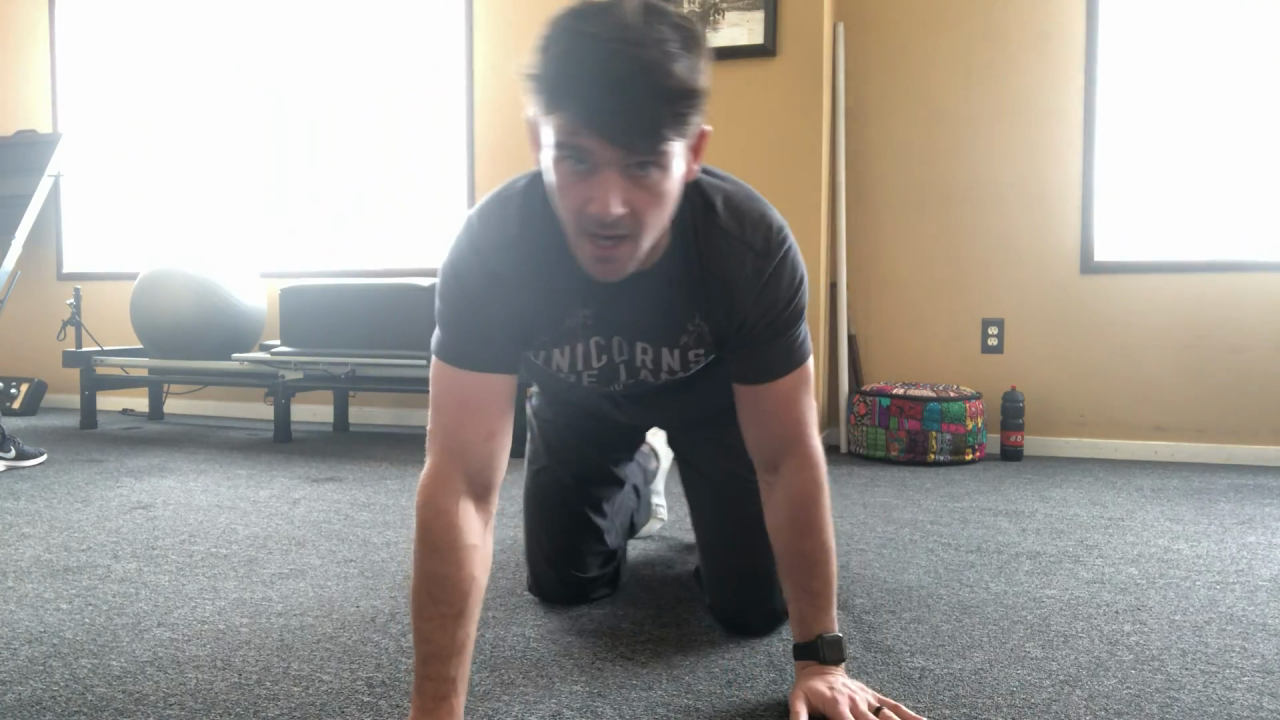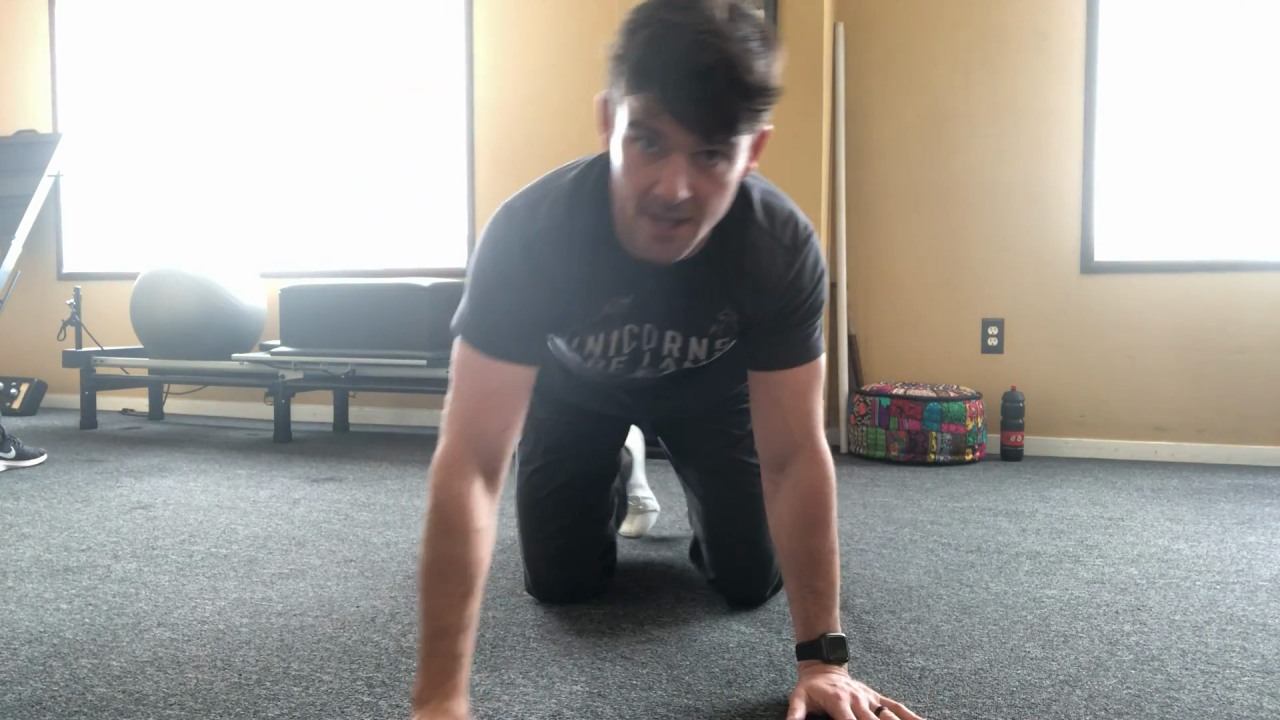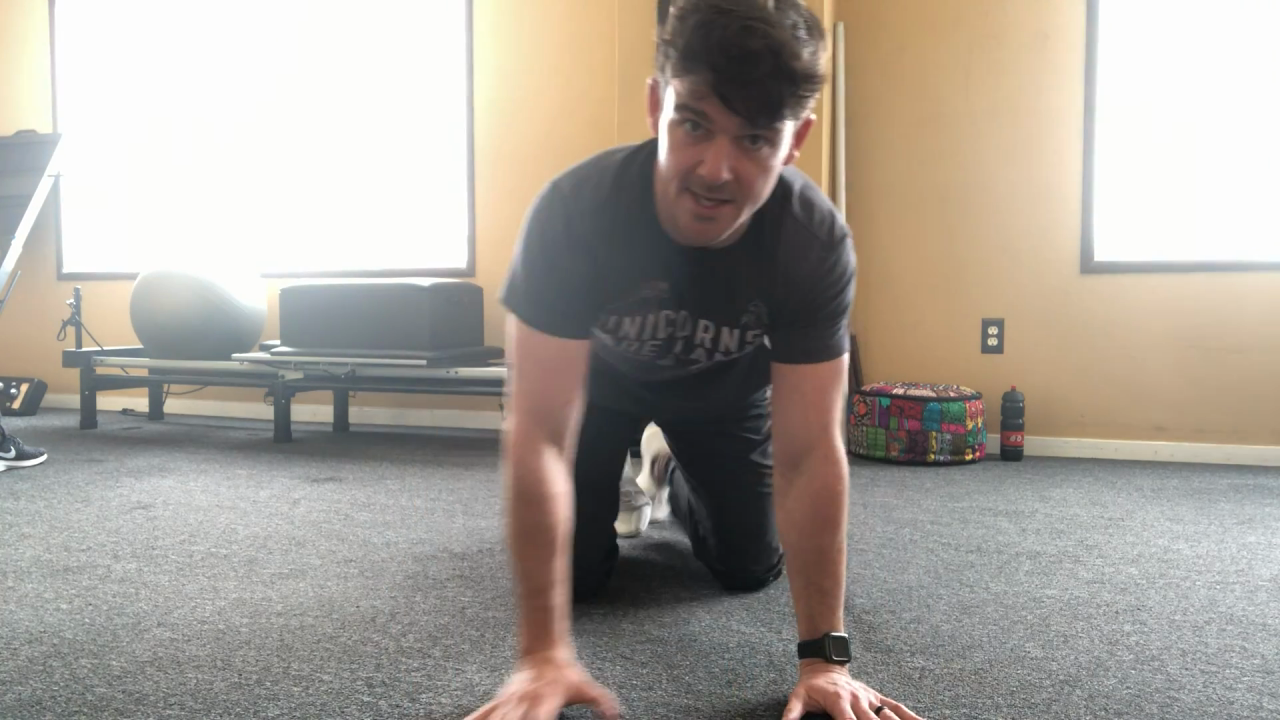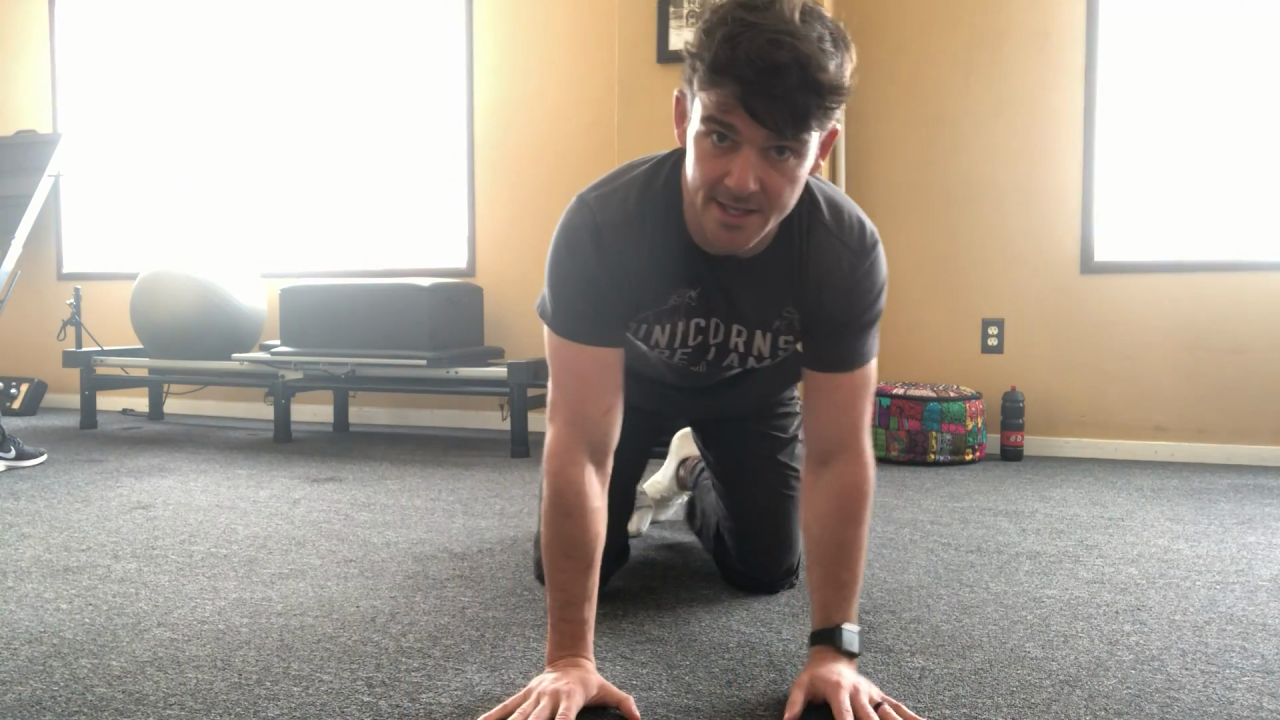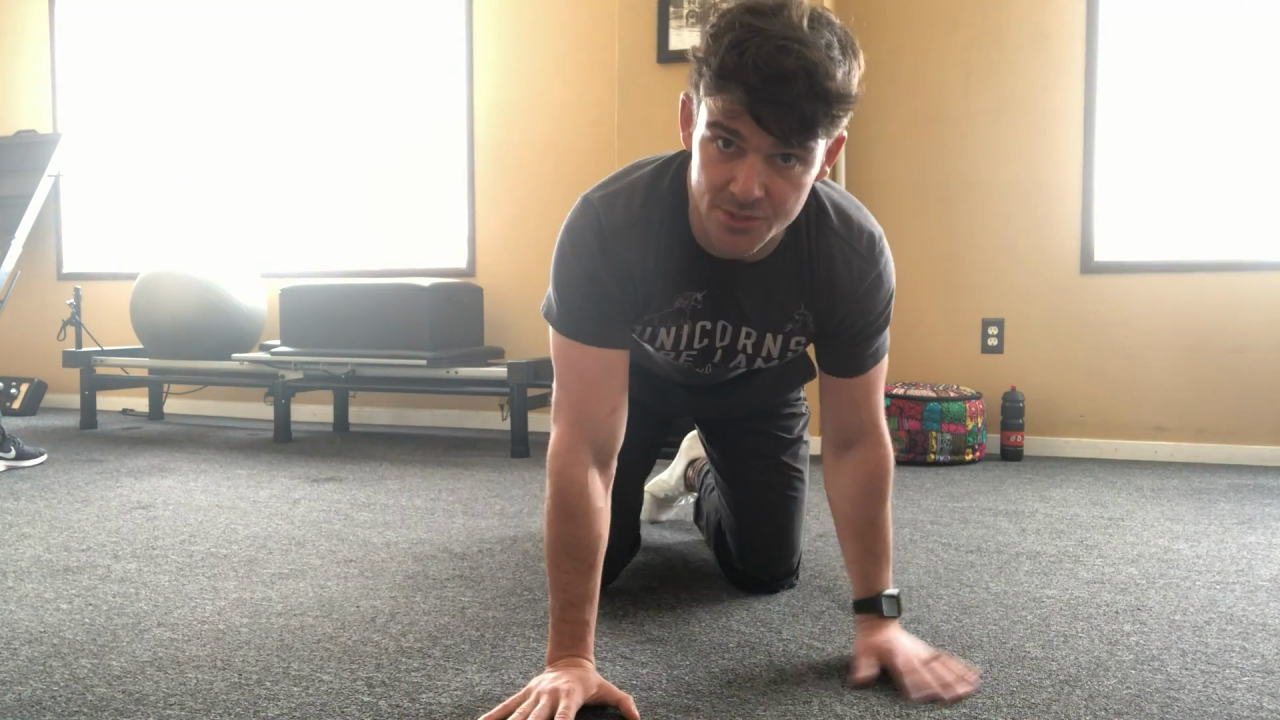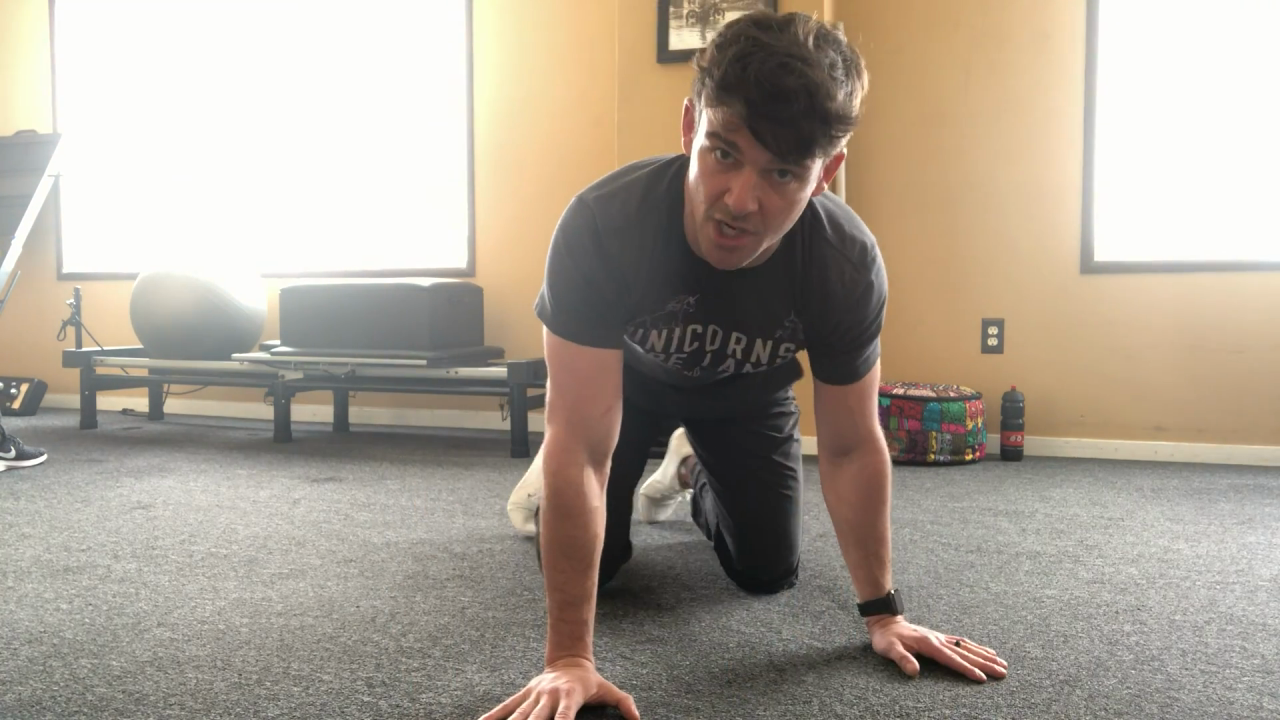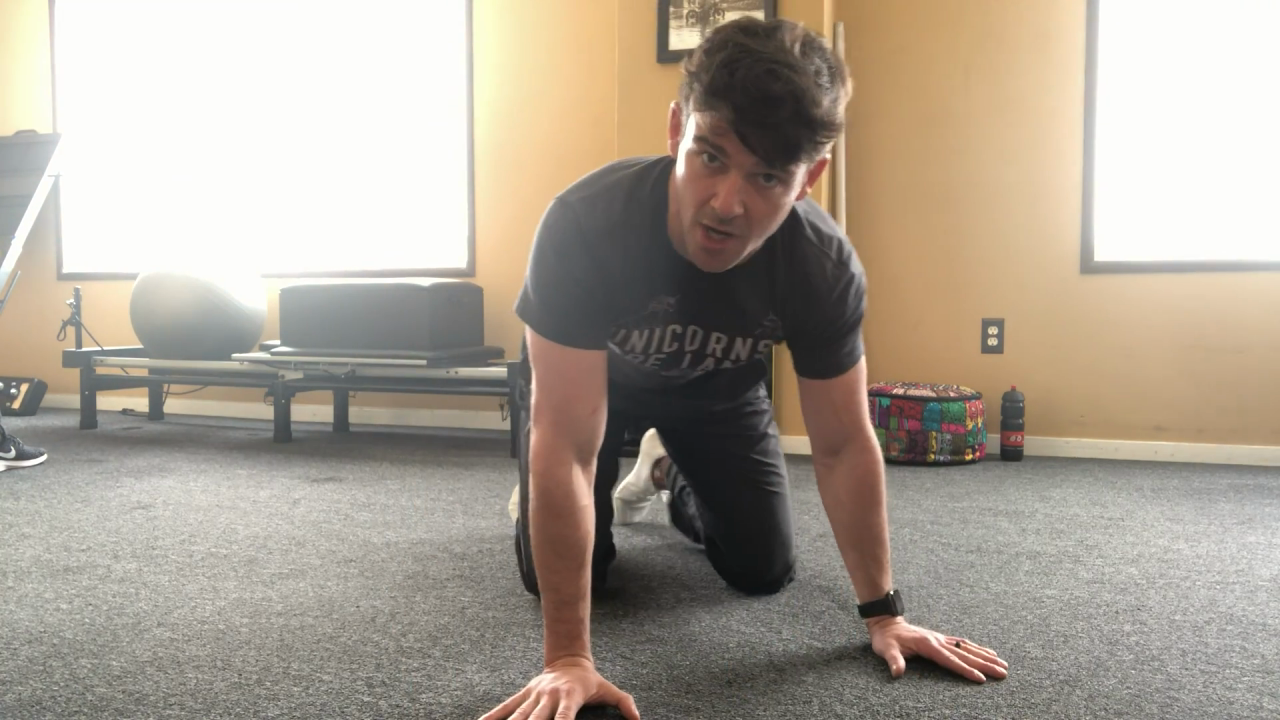
dt=0.2s
person 1, frame 1
left shoulder: (752, 247)
right shoulder: (492, 245)
left elbow: (788, 459)
right elbow: (458, 483)
left wrist: (820, 658)
left hip: (718, 391)
right hip: (581, 395)
left knee: (754, 610)
right knee: (563, 585)
left ankle: (700, 490)
right ankle: (637, 475)
person 1, frame 2
left shoulder: (781, 246)
right shoulder: (530, 231)
left elbow: (795, 456)
right elbow: (469, 465)
left wrist: (821, 656)
left hip: (710, 384)
right hip: (574, 384)
left knee: (749, 583)
right knee: (560, 580)
left ankle: (683, 479)
right ankle: (613, 483)
person 1, frame 3
left shoulder: (816, 242)
right shoulder: (573, 212)
left elbow: (808, 454)
right elbow: (537, 437)
left wrist: (823, 655)
right wrist: (543, 654)
left hip: (723, 383)
right hip: (599, 375)
left knee: (752, 568)
right knee: (565, 570)
left ankle: (671, 472)
right ankle: (618, 485)
person 1, frame 4
left shoulder: (846, 249)
right shoulder: (602, 223)
left elbow: (837, 455)
right elbow: (580, 447)
left wrist: (833, 647)
right wrist: (569, 659)
left hip: (752, 386)
right hip: (630, 375)
left knee: (766, 572)
right knee: (575, 567)
left ankle: (693, 478)
right ankle: (641, 489)
person 1, frame 5
left shoulder: (856, 253)
right shoulder: (608, 225)
left elbow: (859, 440)
right elbow: (588, 447)
left wrist: (876, 613)
right wrist: (569, 658)
left hip: (761, 387)
right hip: (638, 372)
left knee: (766, 572)
right knee: (598, 556)
left ankle: (701, 477)
right ankle: (650, 480)
person 1, frame 6
left shoulder: (847, 263)
right shoulder: (601, 225)
left elbow: (851, 448)
right elbow: (582, 448)
left wrist: (881, 611)
right wrist: (570, 658)
left hip: (747, 387)
right hip: (622, 373)
left knee: (769, 572)
right knee: (583, 564)
left ankle: (695, 476)
right ankle: (547, 483)
person 1, frame 7
left shoulder: (823, 263)
right shoulder: (583, 226)
left elbow: (843, 447)
right elbow: (567, 447)
left wrist: (882, 611)
right wrist: (567, 658)
left hip: (717, 385)
right hip: (590, 374)
left knee: (764, 572)
right knee: (568, 573)
left ankle: (674, 478)
